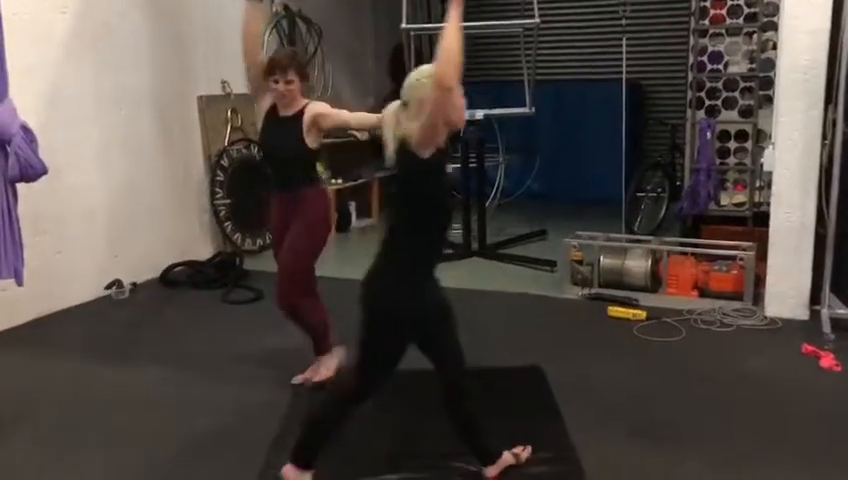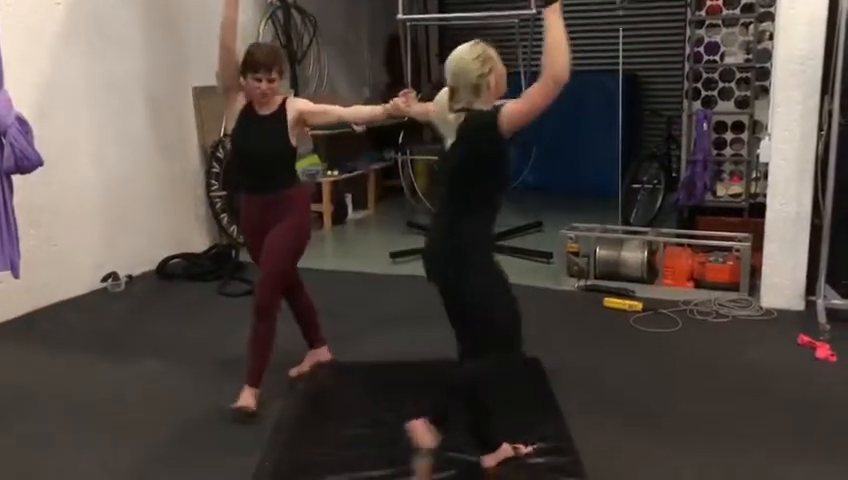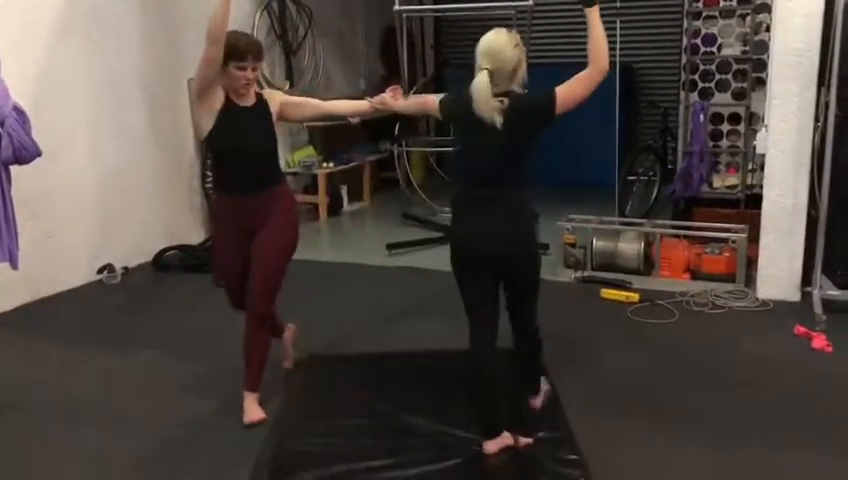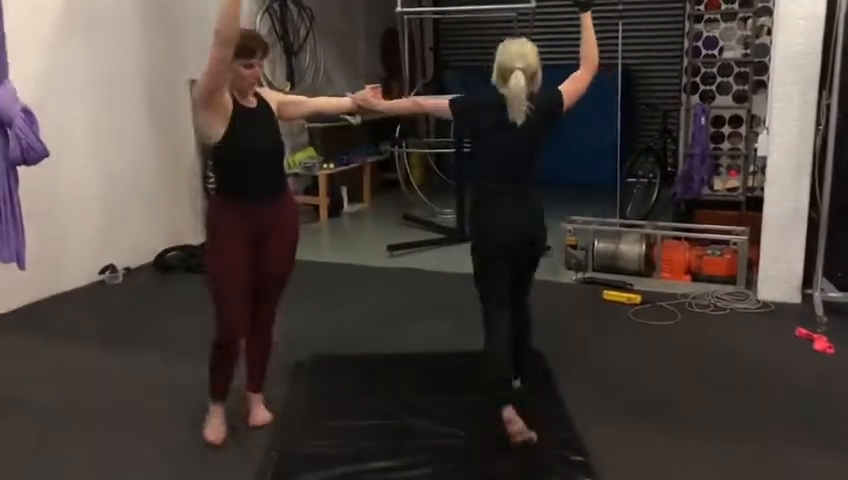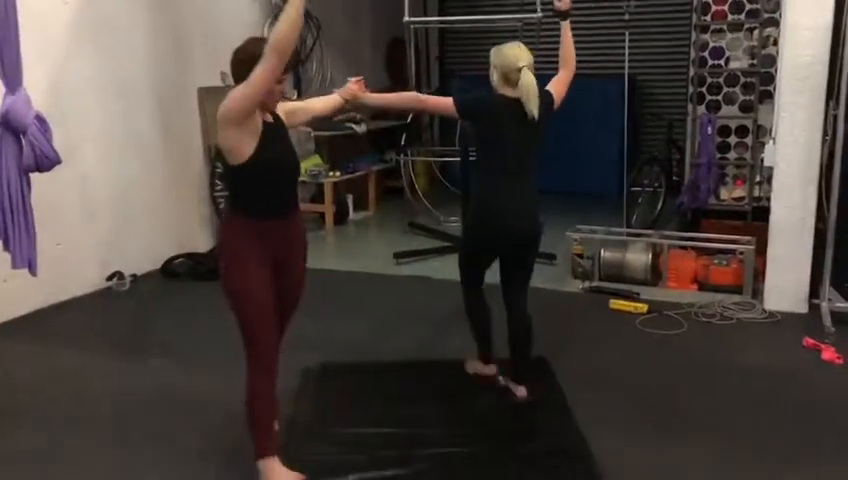
dt=0.3s
person 1, frame 1
left shoulder: (427, 149)
right shoulder: (418, 152)
right elbow: (444, 81)
left hip: (419, 285)
right hip: (394, 289)
left knee: (454, 373)
right knee: (364, 383)
person 1, frame 2
left shoulder: (453, 118)
right shoulder: (488, 126)
left elbow: (428, 110)
right elbow: (553, 78)
left wrist: (414, 107)
left hip: (441, 250)
right hip: (467, 255)
left knee: (476, 347)
right knee: (502, 351)
left ankle: (490, 446)
right ankle: (429, 423)
person 1, frame 3
left shoulder: (461, 105)
right shoulder: (531, 109)
left elbow: (422, 102)
right elbow: (598, 67)
left wrist: (396, 103)
left hip: (466, 233)
right hip: (513, 231)
left knee: (481, 328)
right knee: (523, 315)
left ankle: (494, 431)
right ankle: (533, 390)
person 1, frame 4
left shoulder: (478, 107)
right shoulder: (544, 108)
left elbow: (421, 105)
right elbow: (588, 68)
left wrist: (379, 105)
left hip: (489, 223)
right hip: (530, 223)
left knee: (497, 311)
right knee: (519, 300)
left ankle: (508, 403)
right ankle: (513, 376)
person 1, frame 5
left shoulder: (483, 106)
right shoulder: (540, 106)
left elbow: (419, 101)
right elbow: (567, 70)
left wrist: (367, 99)
left hip: (489, 216)
right hip: (528, 218)
left knee: (472, 285)
right knee: (517, 298)
left ankle: (486, 359)
right ankle: (518, 379)
person 2, frame 1
left shoulder: (314, 114)
right shoulder: (265, 104)
left elbow: (350, 118)
right elbow: (251, 51)
left wrist: (381, 119)
left hip: (310, 207)
right hip: (279, 206)
left knee: (288, 293)
right knee: (301, 290)
left ankle: (330, 349)
right ankle: (321, 356)
person 2, frame 2
left shoulder: (295, 110)
right shoulder: (234, 101)
left elbow: (344, 113)
right elbow: (226, 48)
left wrist: (386, 109)
left hip: (289, 209)
right hip: (251, 210)
left knee: (264, 298)
right knee: (286, 283)
left ankle: (251, 388)
right ankle: (318, 349)
person 2, frame 3
left shoulder: (272, 102)
right shoulder: (208, 98)
left elbow: (328, 107)
right elbow: (213, 40)
left wrist: (375, 104)
left hip: (275, 209)
right hip: (229, 212)
left knee: (259, 303)
right knee: (240, 298)
left ankle: (251, 395)
right ankle: (282, 332)
person 2, frame 4
left shoulder: (270, 101)
right shoulder: (211, 102)
left elbow: (316, 104)
right elbow: (225, 42)
left wrist: (357, 102)
left hip: (279, 217)
right hip: (231, 221)
left knee: (263, 316)
right knee: (230, 323)
left ankle: (255, 394)
right ankle: (216, 405)
person 2, frame 5
left shoulder: (278, 114)
right shoulder: (234, 116)
left elbow: (315, 106)
right elbow: (275, 54)
left wrist: (343, 95)
left hip: (289, 237)
right hip: (245, 242)
left knee: (272, 340)
right knee: (262, 350)
left ankle: (262, 405)
